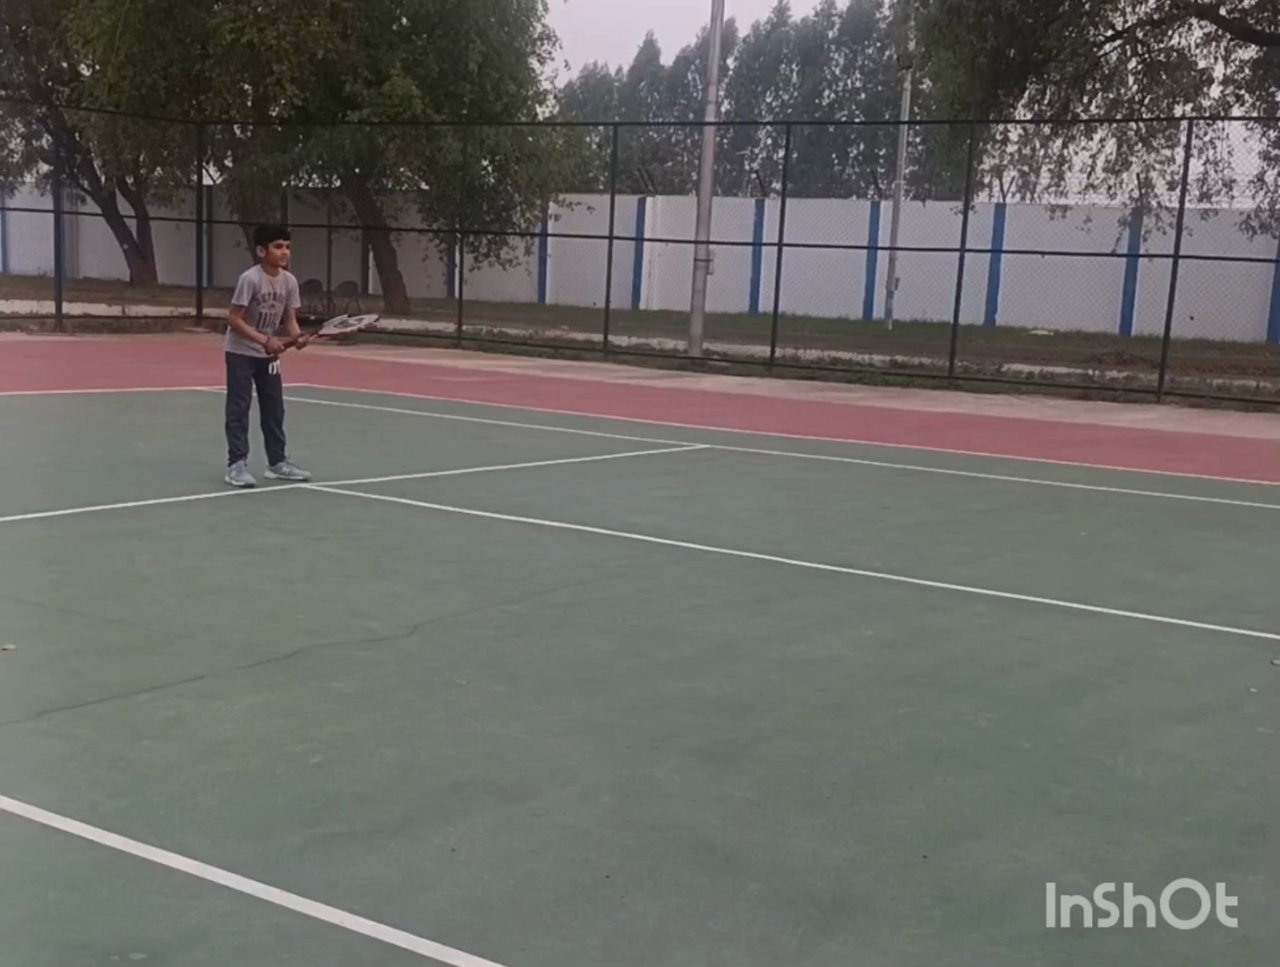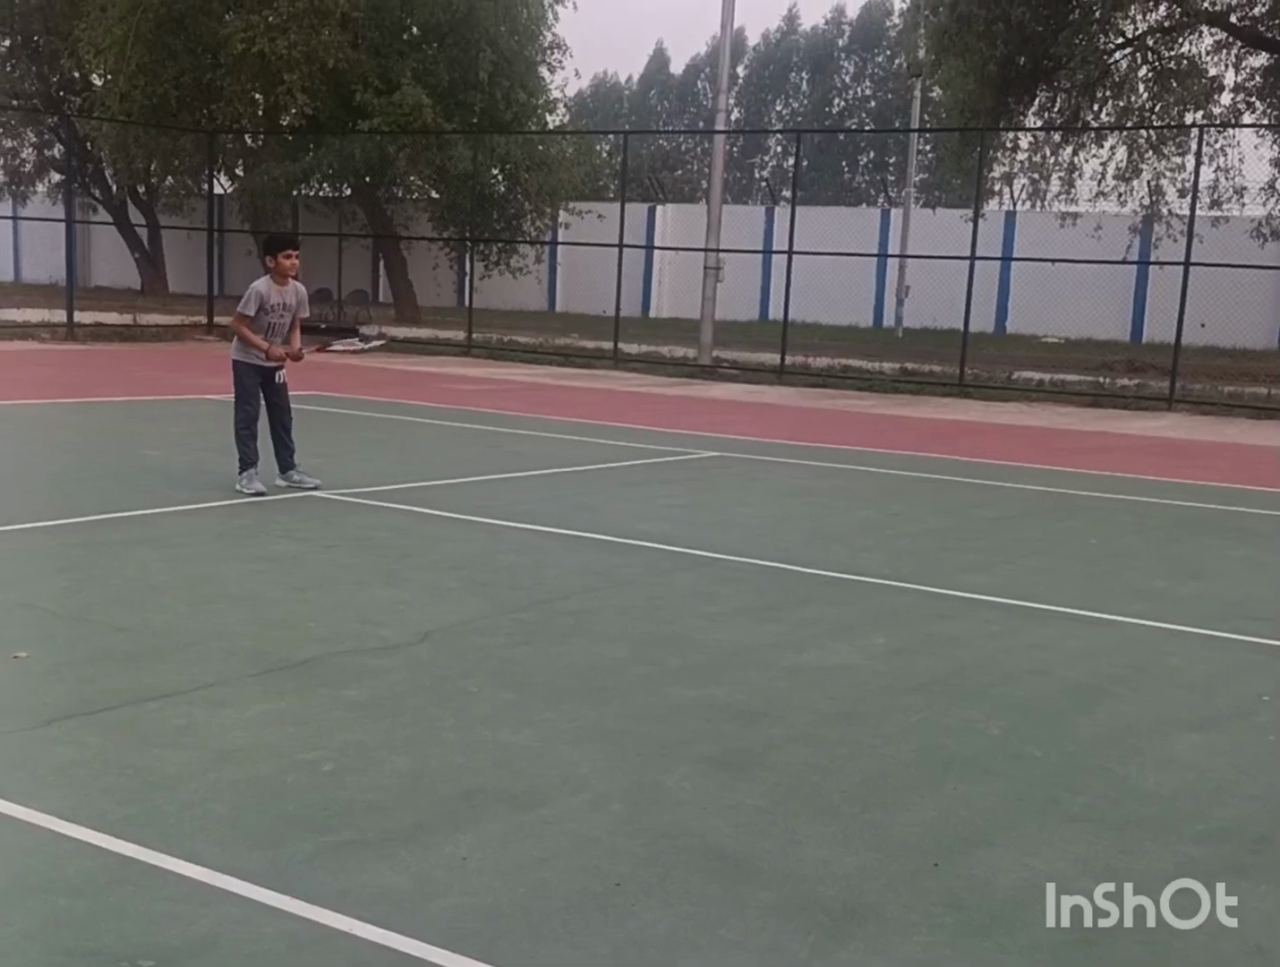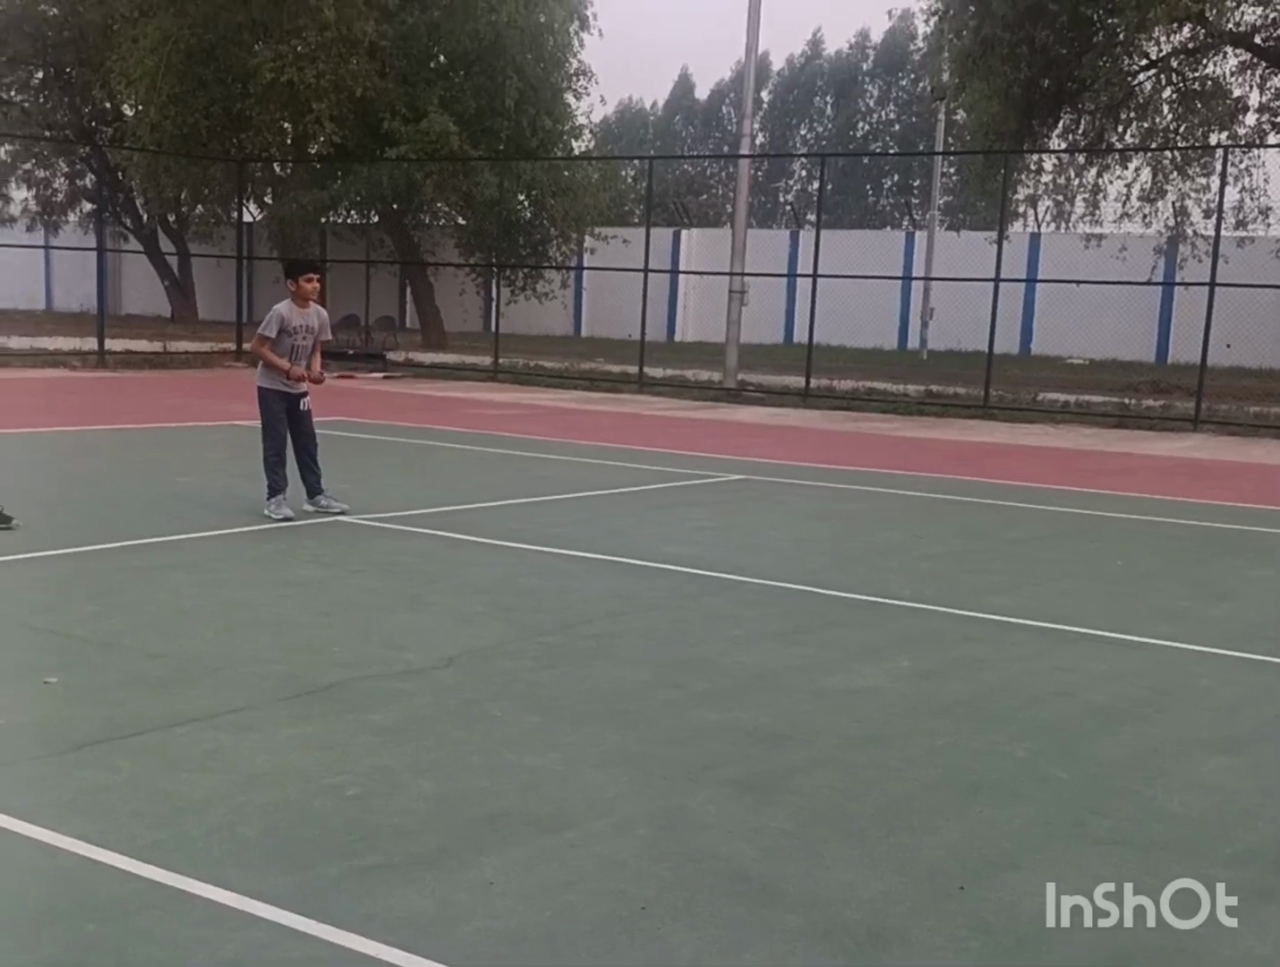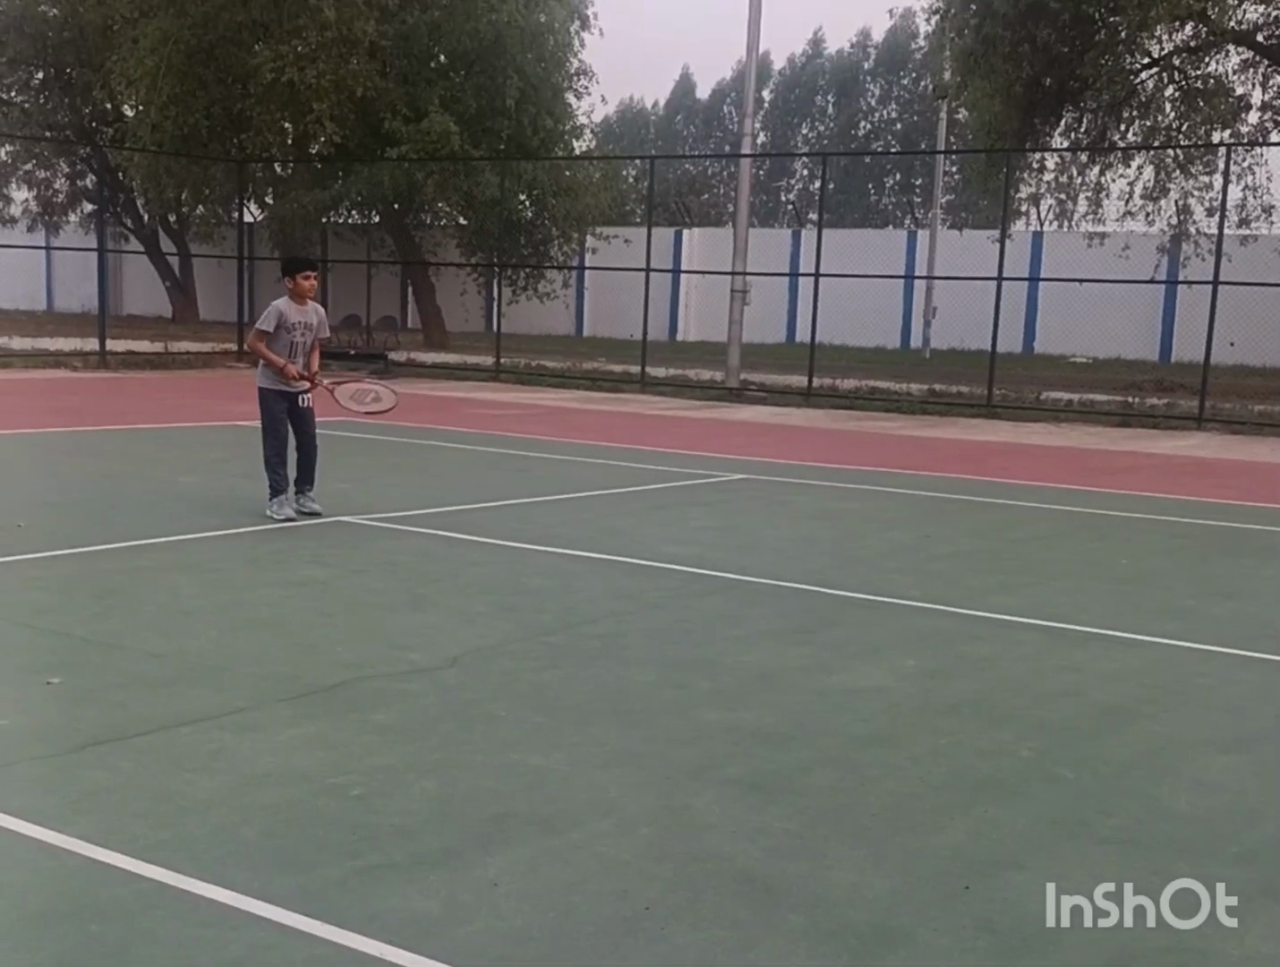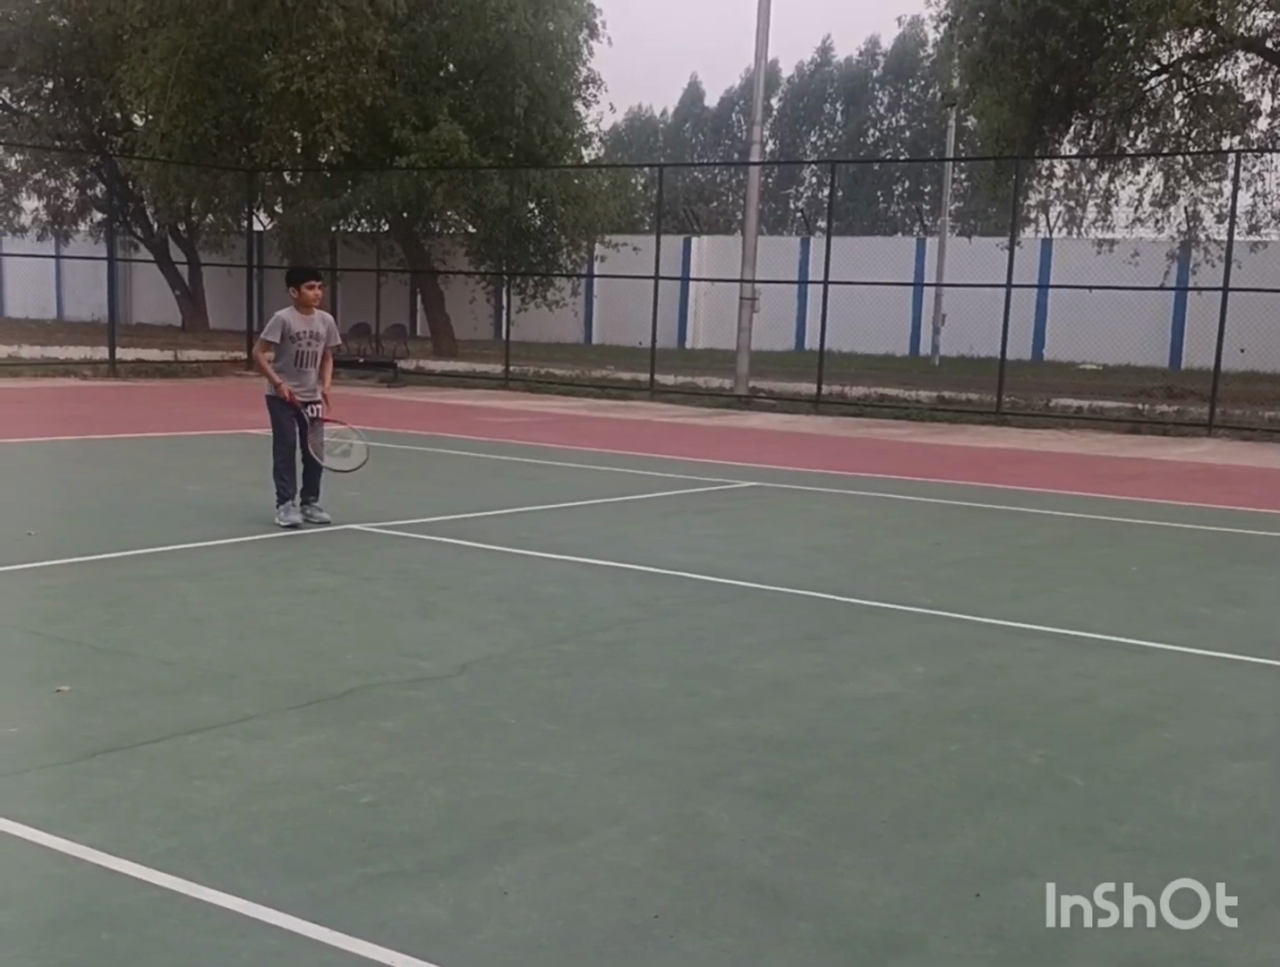
dt=0.2s
person 1, frame 1
left shoulder: (289, 281)
right shoulder: (250, 279)
left elbow: (289, 318)
right elbow: (234, 318)
left wrist: (297, 336)
right wrist: (265, 340)
left hip: (269, 355)
right hip: (240, 352)
left knee: (274, 408)
right knee: (239, 409)
left ankle: (278, 462)
right ankle: (237, 464)
person 1, frame 2
left shoulder: (299, 291)
right shoulder: (259, 289)
right elbow: (237, 326)
left wrist: (295, 349)
right wrist: (267, 348)
left hip: (275, 363)
right hip: (247, 360)
left knee: (282, 416)
right knee: (248, 417)
left ankle: (288, 470)
right ankle: (247, 473)
person 1, frame 3
left shoulder: (320, 315)
right shoulder: (280, 312)
right elbow: (257, 347)
left wrist: (315, 370)
right wrist: (288, 368)
left hip: (299, 389)
right hip: (272, 387)
left knee: (307, 442)
right knee: (276, 443)
left ankle: (315, 495)
right ankle: (275, 498)
person 1, frame 4
left shoulder: (318, 312)
right shoulder: (279, 309)
right elbow: (254, 343)
left wrist: (313, 369)
right wrist: (283, 365)
left hip: (300, 387)
right hip: (272, 386)
left knee: (308, 440)
right knee: (277, 442)
left ankle: (304, 493)
right ankle: (278, 498)
person 1, frame 5
left shoulder: (326, 321)
right shoulder: (282, 319)
right elbow: (259, 353)
left wrist: (325, 386)
right wrist: (279, 383)
left hip: (310, 396)
right hip: (281, 396)
left knee: (314, 451)
right knee: (285, 449)
left ankle: (309, 502)
right ankle: (285, 505)
